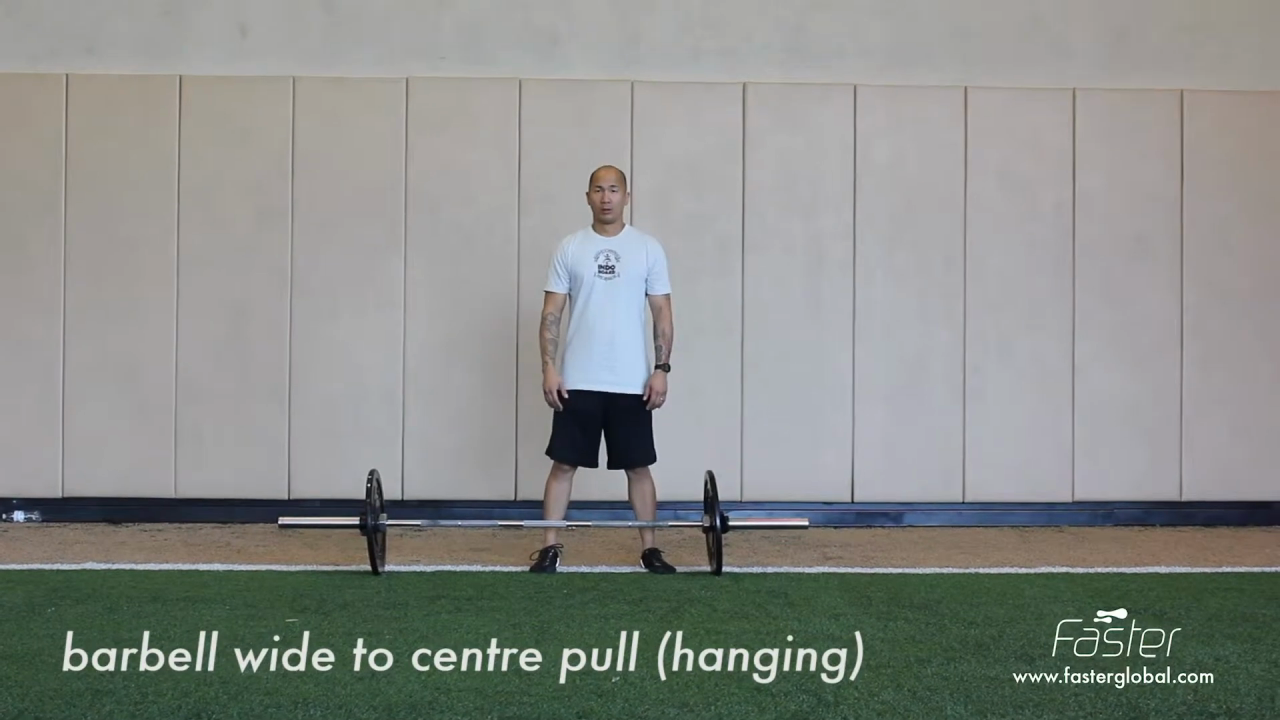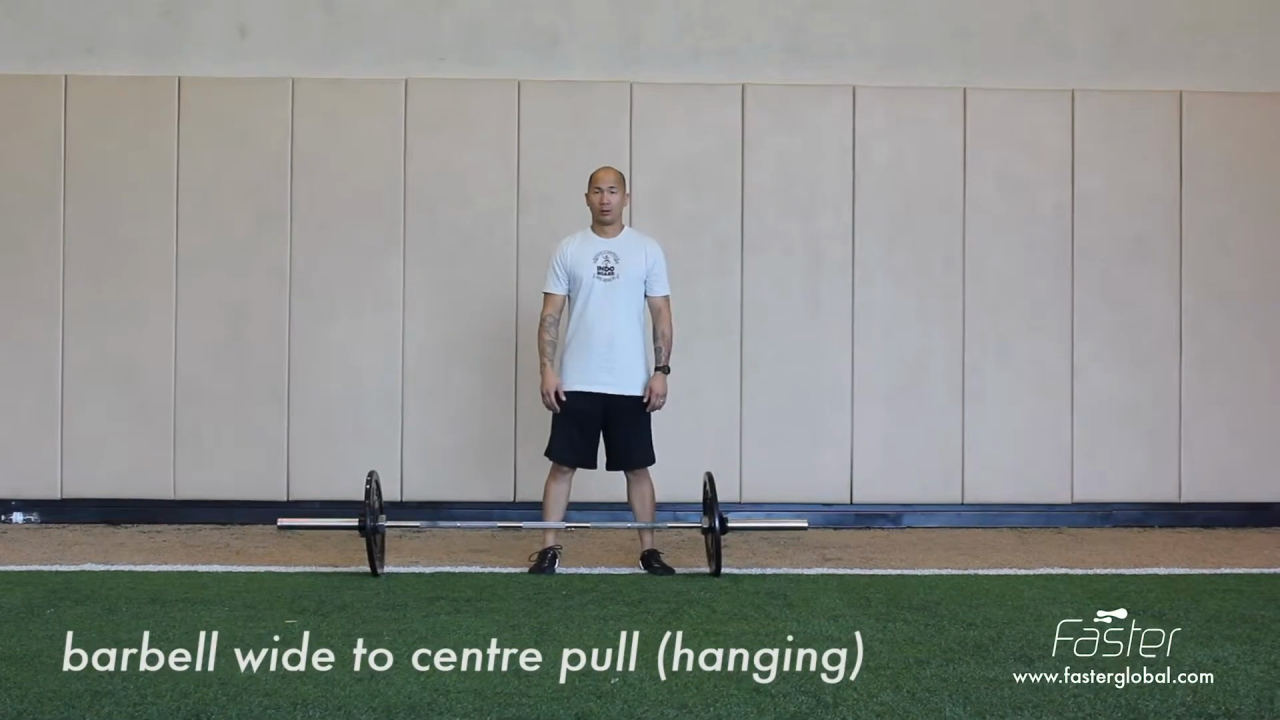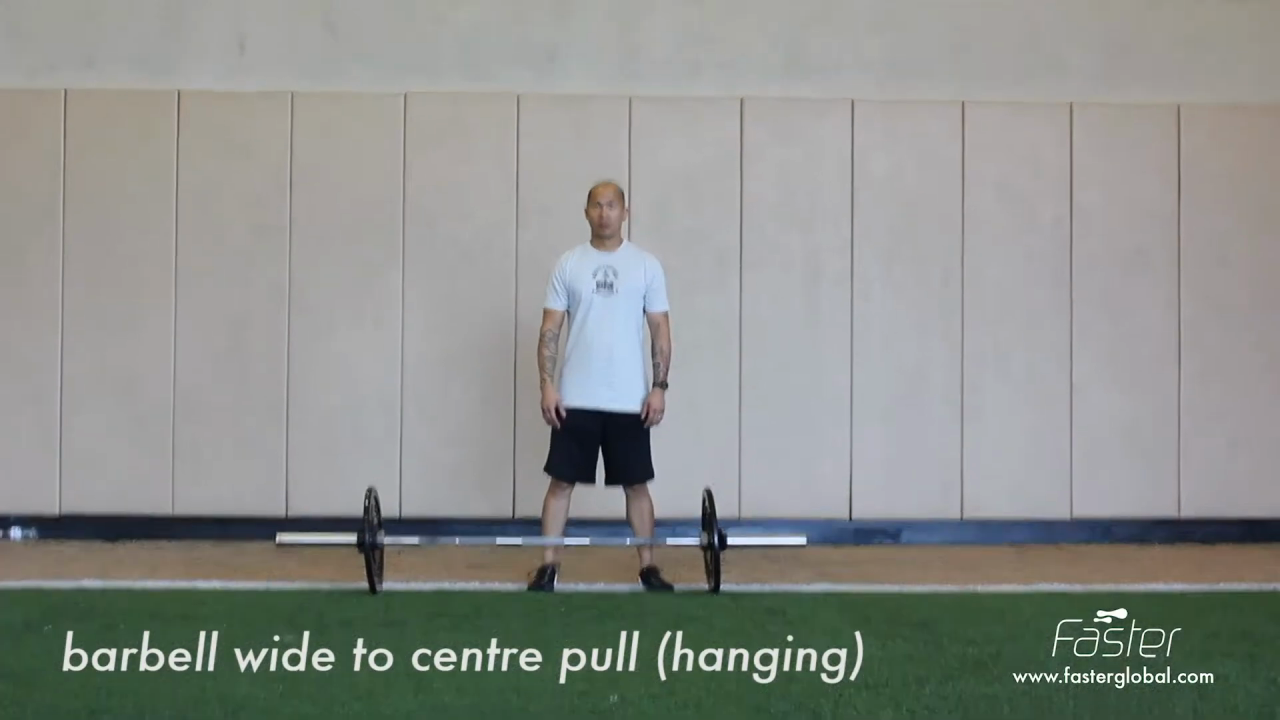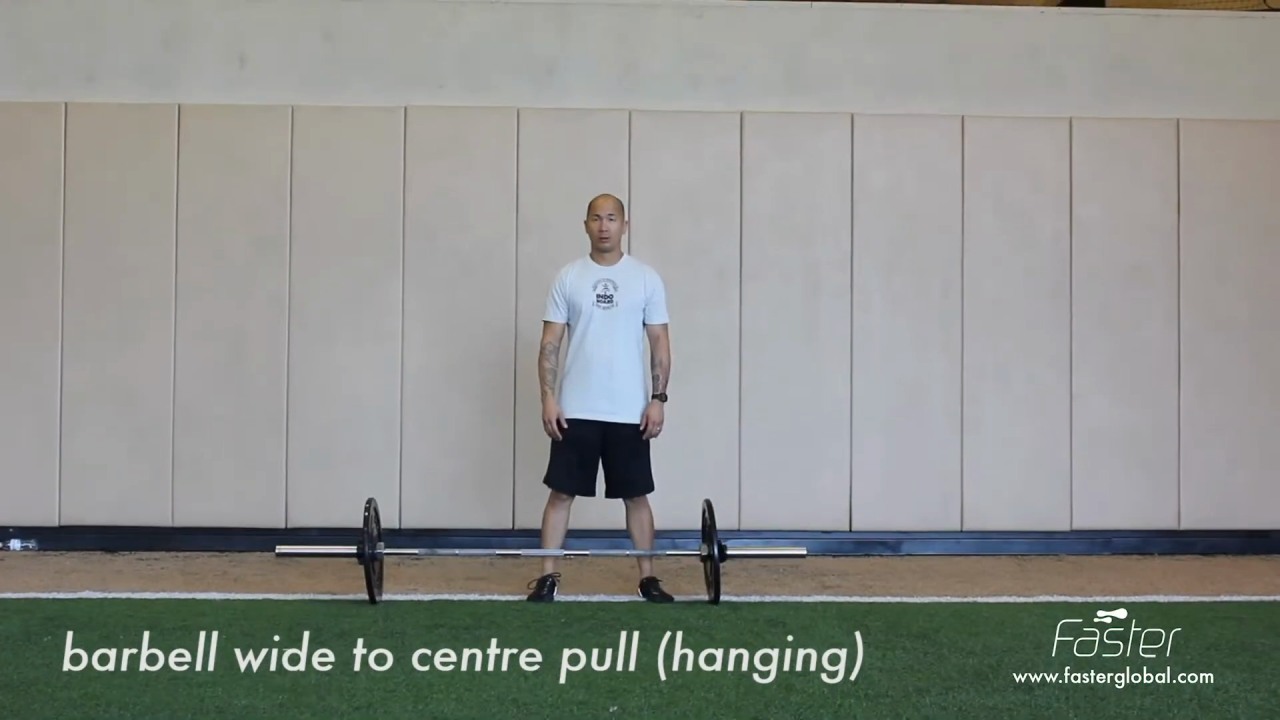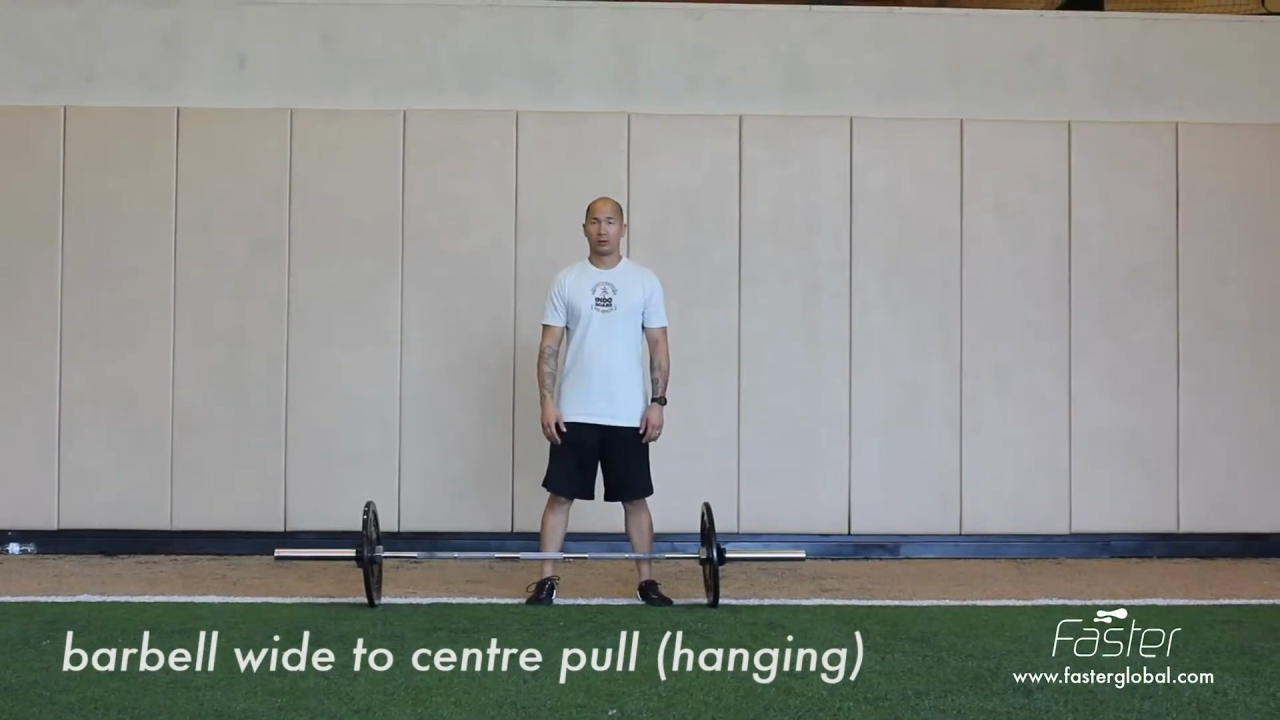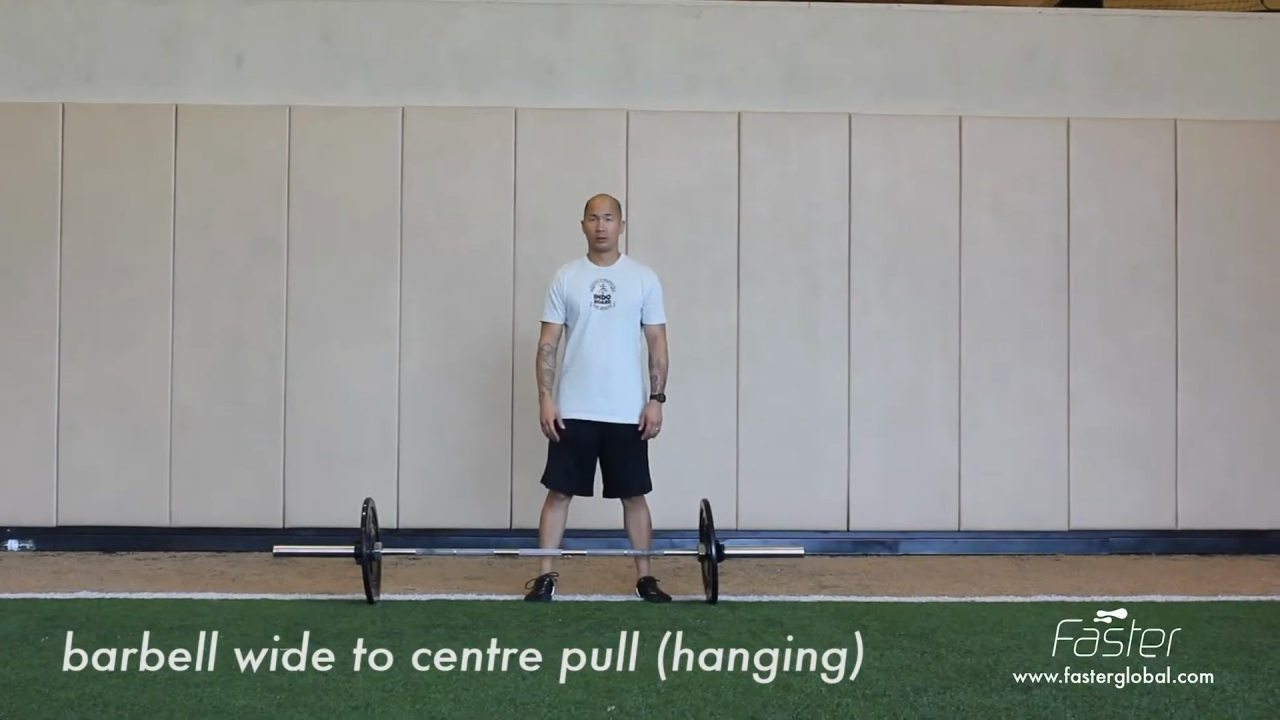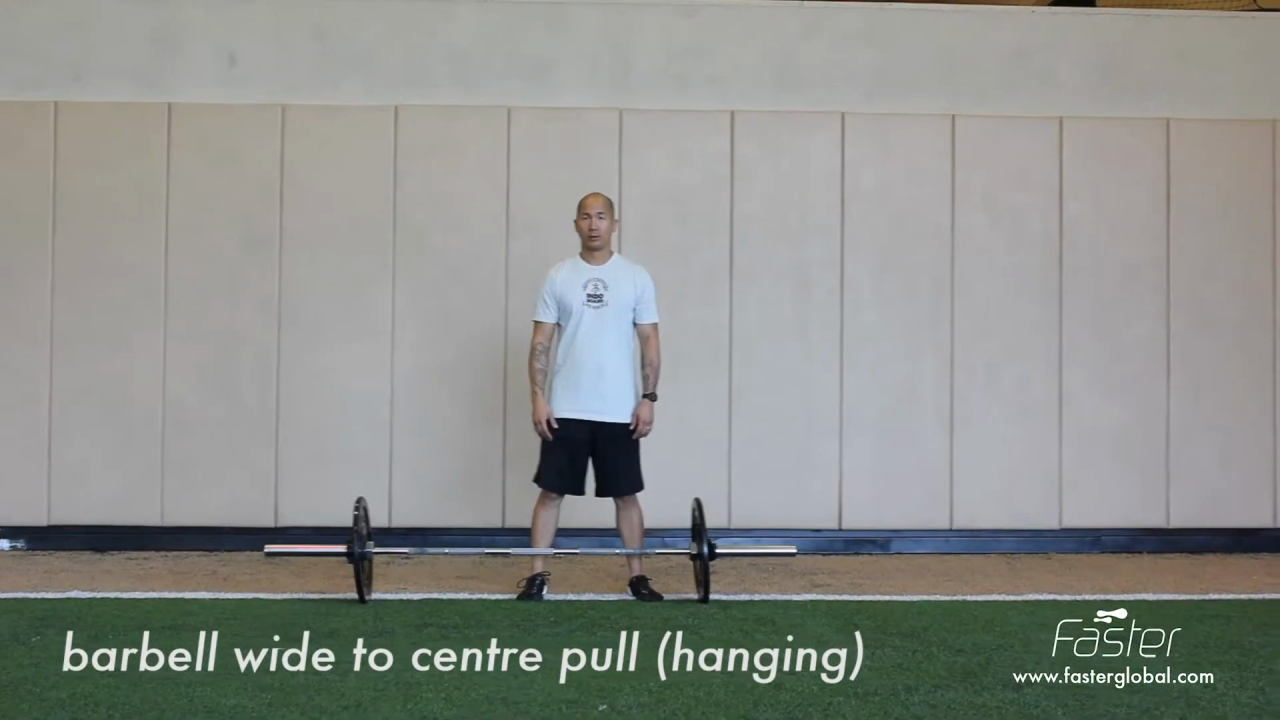
dt=0.2s
person 1, frame 1
left shoulder: (648, 248)
right shoulder: (569, 248)
left elbow: (662, 313)
right elbow: (552, 313)
left wrist: (661, 369)
right wrist: (549, 367)
left hip: (631, 383)
right hip: (578, 381)
left knee: (638, 465)
right knee: (563, 463)
left ankle: (649, 548)
right ankle: (550, 546)
person 1, frame 2
left shoulder: (647, 249)
right shoulder: (568, 249)
left elbow: (661, 314)
right elbow: (550, 314)
left wrist: (661, 371)
right wrist: (547, 369)
left hip: (630, 384)
right hip: (577, 382)
left knee: (637, 466)
right knee: (562, 464)
left ankle: (648, 549)
right ankle: (549, 548)
person 1, frame 3
left shoulder: (646, 264)
right shoulder: (568, 264)
left elbow: (660, 329)
right elbow: (550, 329)
left wrist: (659, 387)
right wrist: (547, 385)
left hip: (629, 400)
right hip: (576, 399)
left knee: (636, 482)
right knee: (561, 480)
left ankle: (647, 566)
right ankle: (548, 564)
person 1, frame 4
left shoulder: (646, 277)
right shoulder: (568, 277)
left elbow: (659, 342)
right elbow: (550, 342)
left wrist: (657, 399)
right wrist: (548, 398)
left hip: (629, 412)
right hip: (576, 411)
left knee: (636, 494)
right knee: (561, 492)
left ankle: (647, 577)
right ankle: (548, 575)
person 1, frame 5
left shoulder: (645, 280)
right shoulder: (566, 280)
left elbow: (658, 345)
right elbow: (549, 346)
left wrist: (657, 402)
right wrist: (547, 402)
left hip: (628, 415)
right hip: (575, 414)
left knee: (635, 498)
right knee: (560, 495)
left ankle: (646, 580)
right ankle: (547, 578)
person 1, frame 6
left shoulder: (643, 277)
right shoulder: (565, 277)
left elbow: (657, 342)
right elbow: (548, 343)
left wrist: (656, 399)
right wrist: (545, 399)
left hip: (627, 412)
right hip: (573, 410)
left knee: (634, 494)
right knee: (559, 491)
left ankle: (644, 576)
right ankle: (546, 575)
person 1, frame 7
left shoulder: (636, 276)
right shoulder: (558, 277)
left elbow: (649, 341)
right elbow: (540, 342)
left wrist: (648, 398)
right wrist: (538, 398)
left hip: (619, 411)
right hip: (566, 409)
left knee: (626, 493)
right knee: (551, 491)
left ankle: (637, 576)
right ankle: (537, 574)
